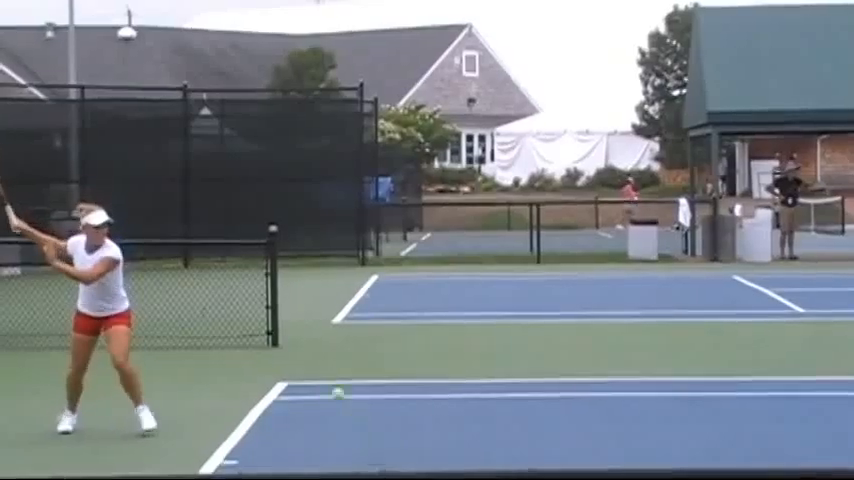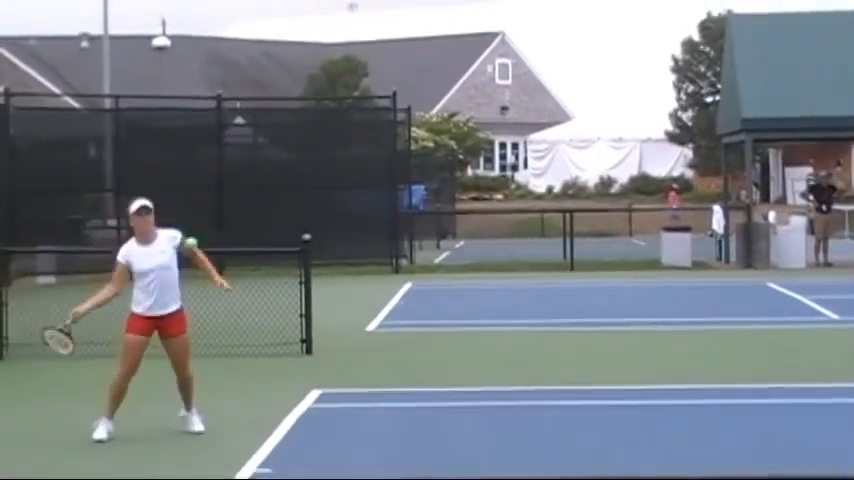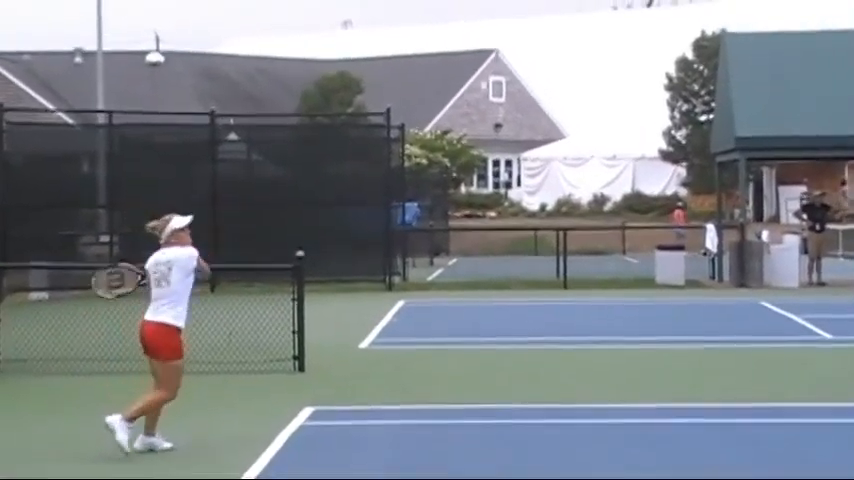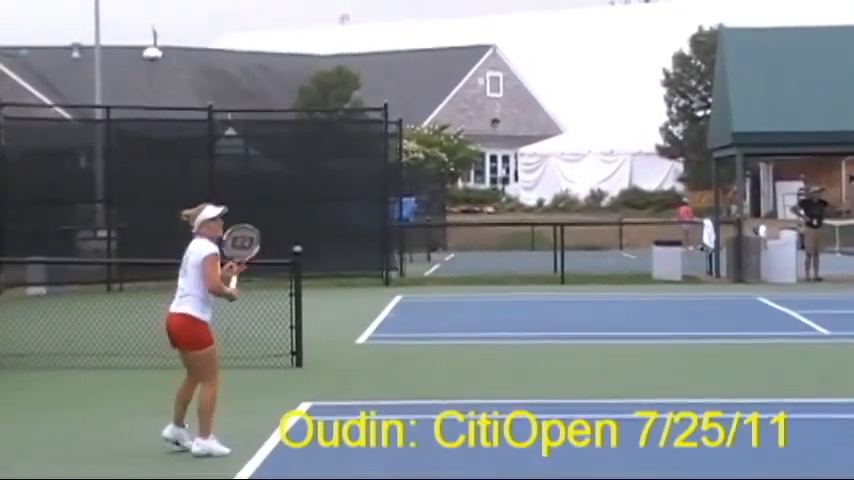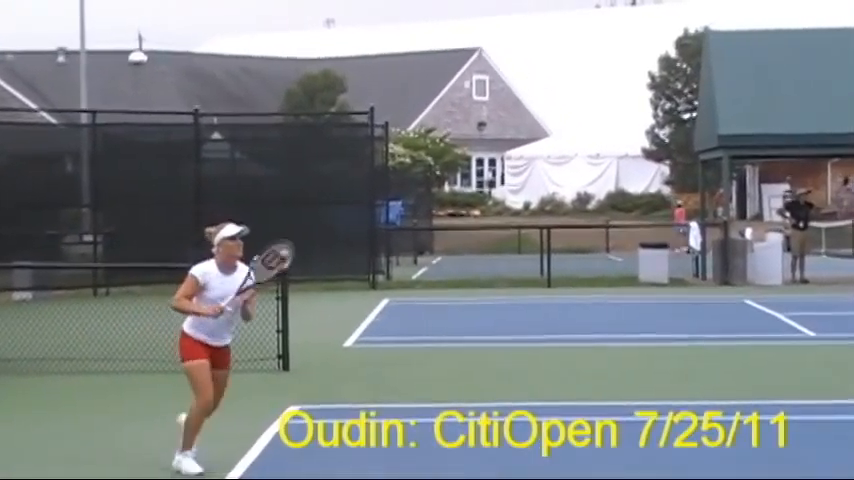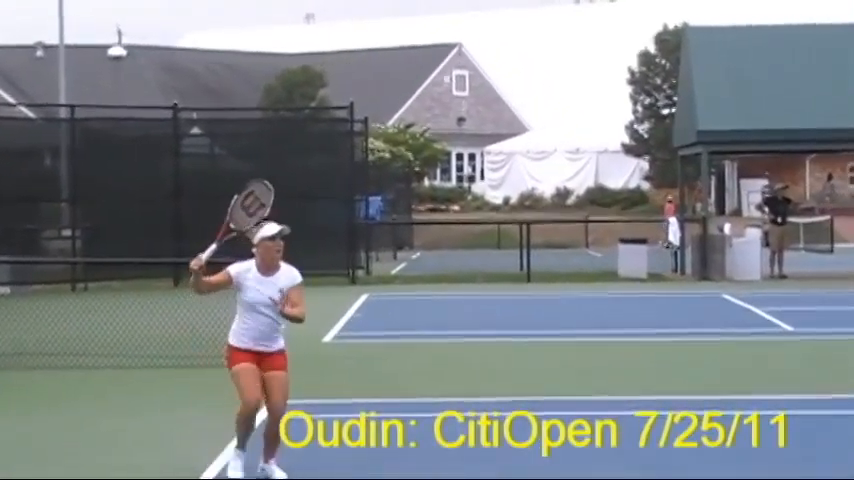
dt=0.4s
person 1, frame 1
left shoulder: (111, 253)
right shoulder: (76, 242)
left elbow: (87, 277)
right elbow: (54, 245)
left wrist: (56, 264)
right wrist: (25, 229)
left hip: (116, 314)
right hip: (86, 314)
left knee: (120, 361)
right knee: (76, 370)
left ankle: (140, 409)
right ankle: (70, 412)
person 1, frame 2
left shoulder: (171, 237)
right shoulder: (127, 251)
left elbow: (196, 254)
right elbow: (115, 287)
left wrist: (216, 276)
right wrist: (87, 307)
left hip: (172, 315)
right hip: (141, 317)
left knee: (183, 371)
right knee: (125, 372)
left ankle: (190, 412)
right ankle: (107, 420)
person 1, frame 3
left shoulder: (153, 260)
right shoulder: (188, 254)
right elbow: (204, 271)
left hip: (151, 326)
right hip: (166, 331)
left knee: (163, 386)
right knee: (167, 392)
left ankle: (148, 437)
right ankle: (123, 420)
person 1, frame 4
left shoulder: (195, 247)
right shoulder: (208, 248)
right elbow: (213, 286)
left wrist: (227, 272)
right wrist: (231, 293)
left hip: (178, 319)
right hip: (191, 321)
left knee: (194, 377)
right knee: (209, 381)
left ankle: (176, 428)
right ankle: (204, 439)
person 1, frame 5
left shoulder: (244, 272)
right shoulder: (203, 271)
left elbow: (247, 316)
right elbow: (177, 302)
left wrist: (248, 304)
right wrist: (204, 310)
left hip: (221, 345)
right hip: (194, 340)
left knee: (212, 401)
right knee: (205, 398)
left ankle: (188, 420)
right ankle: (184, 454)
person 1, frame 6
left shoulder: (291, 275)
right shoulder: (240, 271)
left elbow: (299, 313)
right elbow: (201, 288)
left wrist: (285, 311)
right wrist: (197, 273)
left hip: (274, 351)
right hip: (241, 350)
left knee: (277, 411)
right knee: (251, 403)
right ankle: (240, 451)
